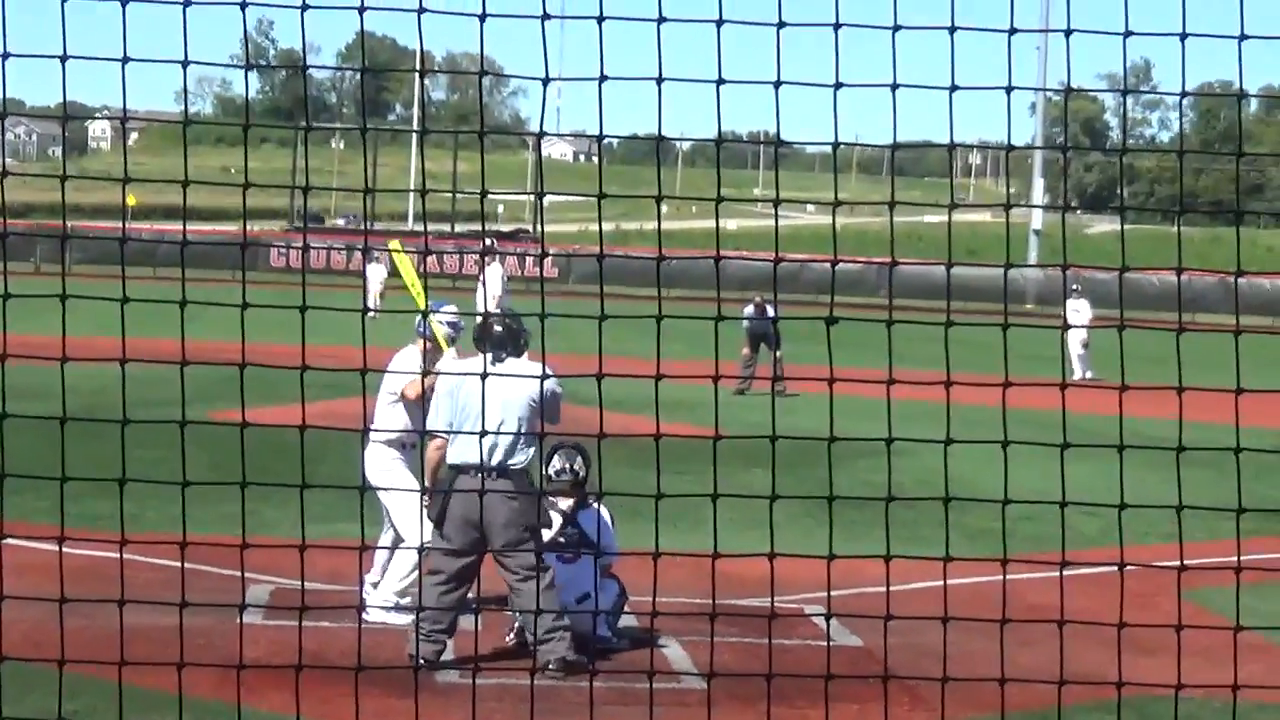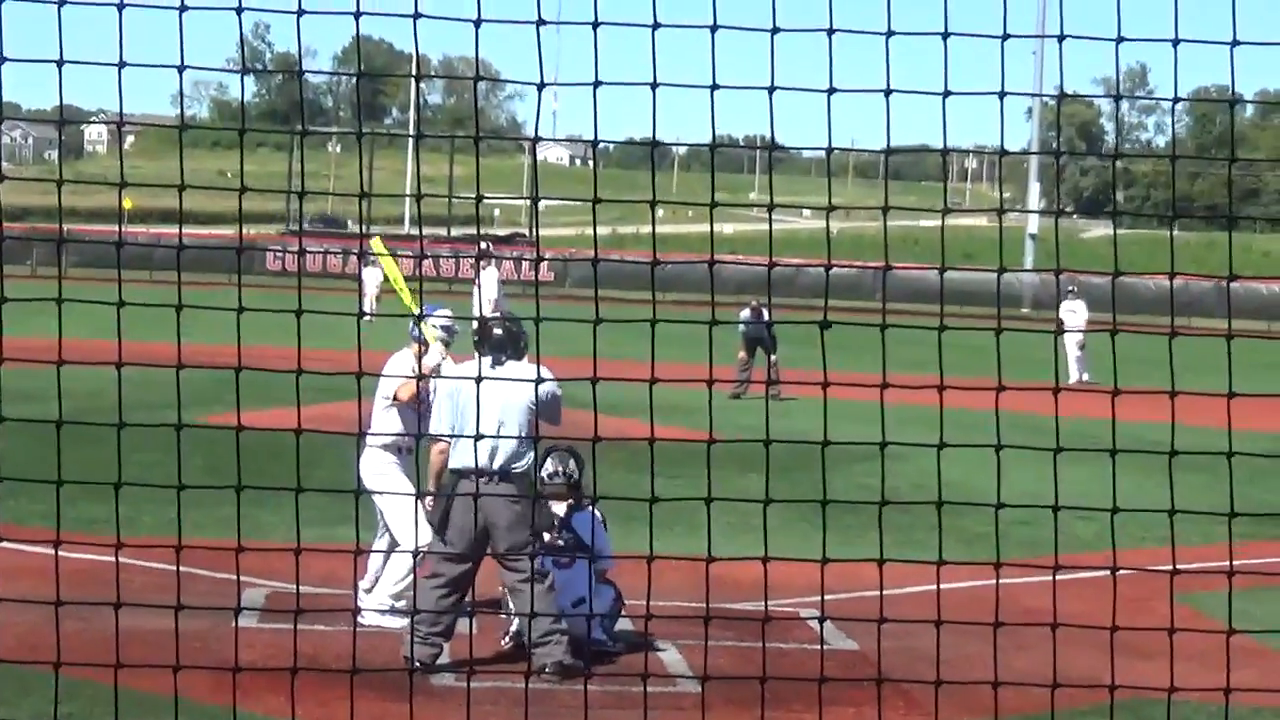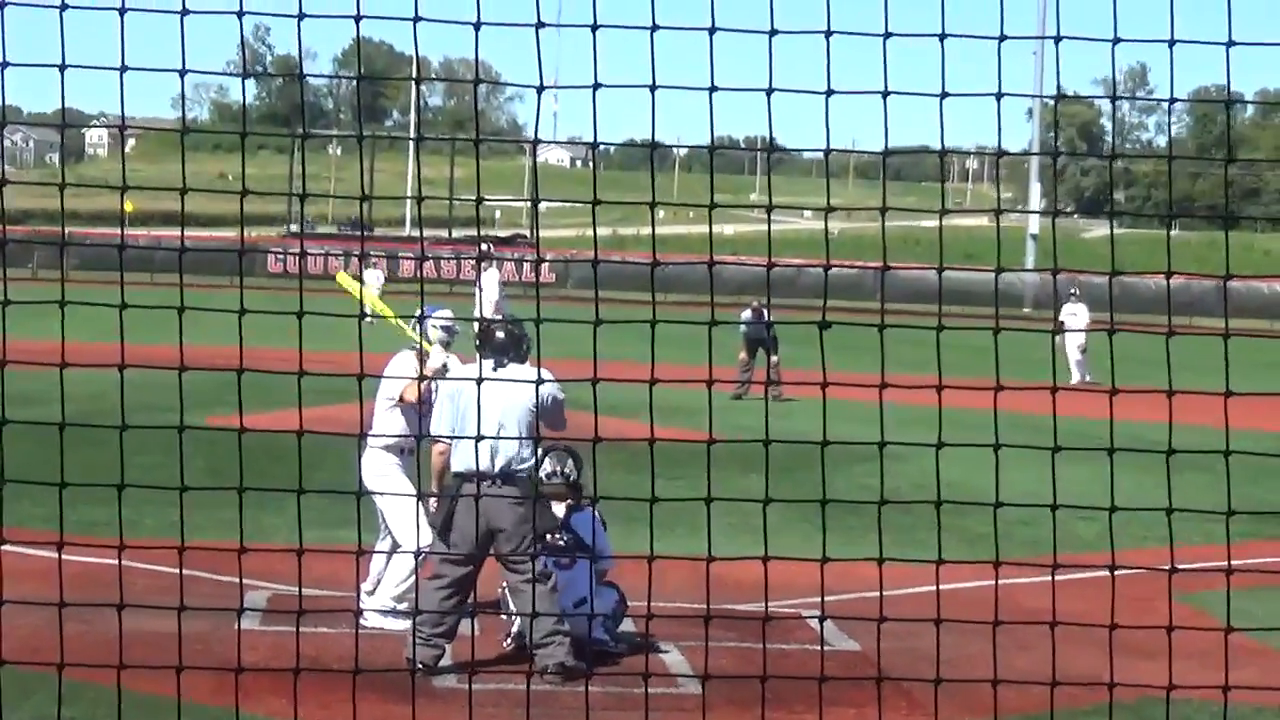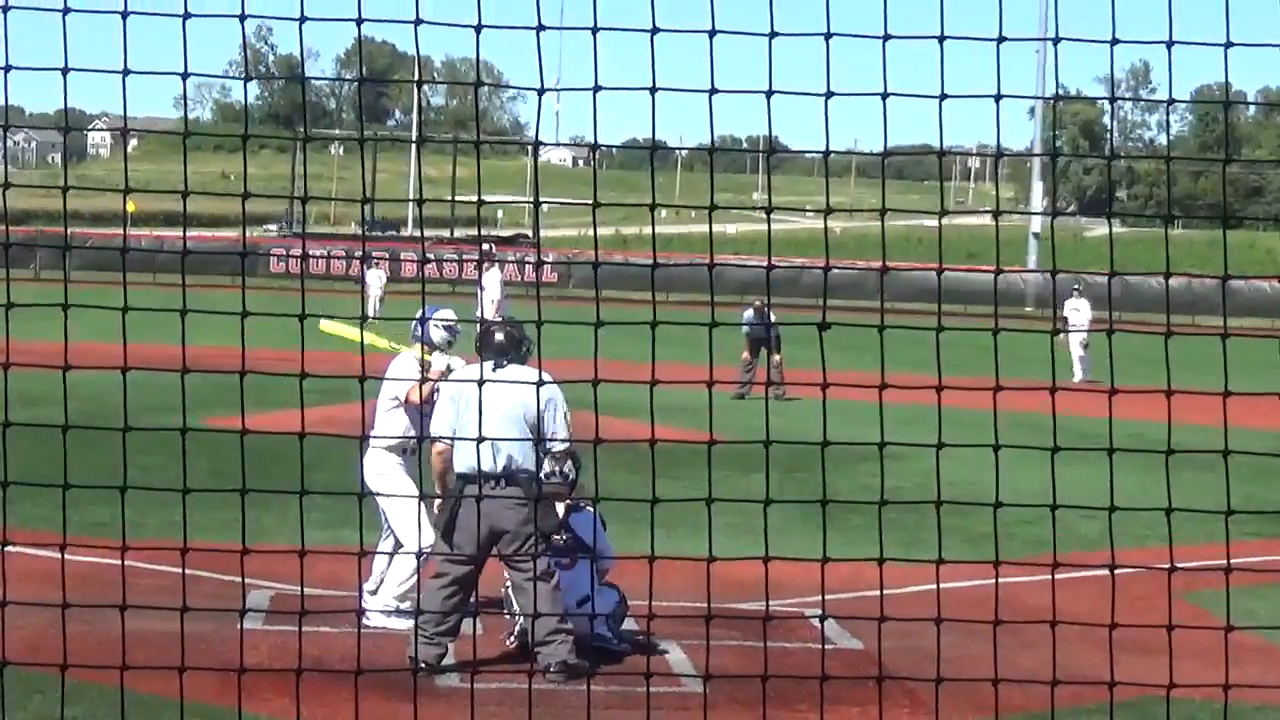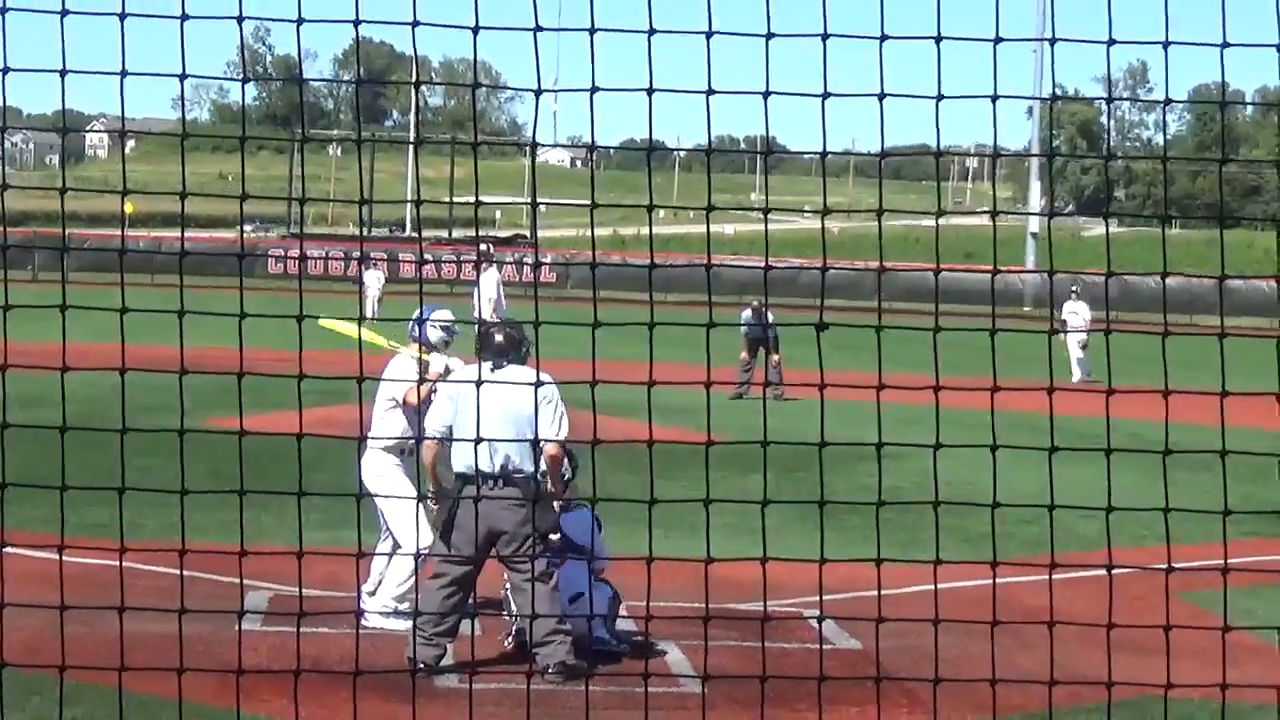
dt=0.2s
person 1, frame 1
left shoulder: (454, 372)
right shoulder: (538, 376)
left elbow: (437, 442)
right elbow: (552, 417)
left wrist: (429, 485)
left hip: (461, 486)
right hip: (511, 488)
left knee: (444, 572)
right knee: (530, 574)
left ankle: (425, 649)
right ankle: (555, 652)
person 1, frame 2
left shoulder: (454, 376)
right shoulder: (537, 378)
left elbow: (440, 445)
right elbow: (554, 417)
left wrist: (432, 489)
left hip: (462, 490)
right hip: (512, 492)
left knee: (443, 575)
right knee: (530, 577)
left ankle: (420, 652)
right ankle: (552, 657)
person 1, frame 3
left shoulder: (457, 378)
right shoulder: (540, 382)
left elbow: (441, 447)
right elbow: (558, 427)
left wrist: (438, 489)
left hip: (466, 493)
right hip: (516, 495)
left knee: (446, 577)
right knee: (533, 580)
left ankle: (422, 653)
right ankle: (555, 658)
person 1, frame 4
left shoulder: (459, 380)
right shoulder: (541, 384)
left elbow: (440, 448)
right elbow: (562, 454)
left wrist: (441, 491)
right wrist: (556, 483)
left hip: (470, 494)
right hip: (521, 496)
left knee: (449, 577)
right knee: (537, 579)
left ankle: (425, 653)
right ankle: (557, 657)
person 1, frame 5
left shoulder: (458, 380)
right shoulder: (539, 383)
left elbow: (430, 440)
right elbow: (553, 449)
left wrist: (434, 486)
right wrist: (554, 487)
left hip: (469, 495)
right hip: (519, 497)
left knee: (447, 577)
right knee: (535, 579)
left ankle: (424, 653)
right ankle: (556, 658)
person 2, frame 1
left shoulder: (428, 362)
right shoulder: (408, 359)
right elbow: (411, 393)
right wrist: (438, 370)
left hip: (399, 456)
right hip: (387, 456)
left knee: (398, 527)
right knee: (420, 534)
left ankle: (375, 587)
right ankle: (381, 604)
person 2, frame 2
left shoulder: (423, 365)
right shoulder: (402, 362)
right elbow: (403, 395)
right wrist: (427, 369)
left hip: (396, 460)
right hip: (383, 461)
left knee: (391, 533)
right knee: (417, 538)
left ankle: (369, 593)
right ankle: (376, 607)
person 2, frame 3
left shoulder: (422, 365)
right shoulder: (404, 363)
right elbow: (411, 397)
left wrist: (450, 373)
right wrist: (431, 370)
left hip: (396, 462)
right hip: (384, 462)
left knee: (393, 535)
right knee: (418, 539)
left ankle: (372, 595)
right ankle: (379, 609)
person 2, frame 4
left shoulder: (423, 365)
right shoulder: (406, 364)
right elbow: (417, 398)
right wrist: (436, 372)
left hip: (395, 462)
right hip: (386, 462)
left knee: (396, 534)
right knee: (419, 539)
left ankle: (374, 595)
right ankle: (382, 608)
person 2, frame 5
left shoulder: (422, 366)
right shoulder: (404, 365)
right elbow: (414, 399)
left wrist: (451, 374)
right wrist: (435, 373)
left hip: (394, 463)
right hip: (385, 463)
left knee: (394, 535)
right knee: (418, 540)
left ankle: (373, 596)
right ankle: (380, 609)
person 3, frame 1
right shoulder: (598, 511)
right elbow: (607, 563)
right hip: (585, 614)
right knee: (613, 584)
left ankle: (525, 629)
right ankle: (601, 633)
person 3, frame 2
right shoulder: (591, 515)
right elbow: (602, 567)
right hip: (579, 615)
right knee: (609, 589)
left ankle: (519, 632)
right ankle: (596, 636)
person 3, frame 3
right shoulder: (590, 515)
right elbow: (603, 568)
right hip: (580, 618)
left knee: (509, 584)
right knee: (613, 593)
left ankle: (520, 632)
right ankle: (598, 636)
person 3, frame 4
right shoulder: (588, 514)
right elbow: (604, 566)
right hip: (582, 614)
left knee: (512, 585)
right knee: (612, 594)
left ankle: (525, 631)
right ankle: (602, 634)
person 3, frame 5
right shoulder: (583, 514)
right elbow: (599, 567)
right hip: (577, 613)
left knee: (512, 586)
right knee: (605, 589)
left ankle: (521, 631)
right ankle: (601, 636)
